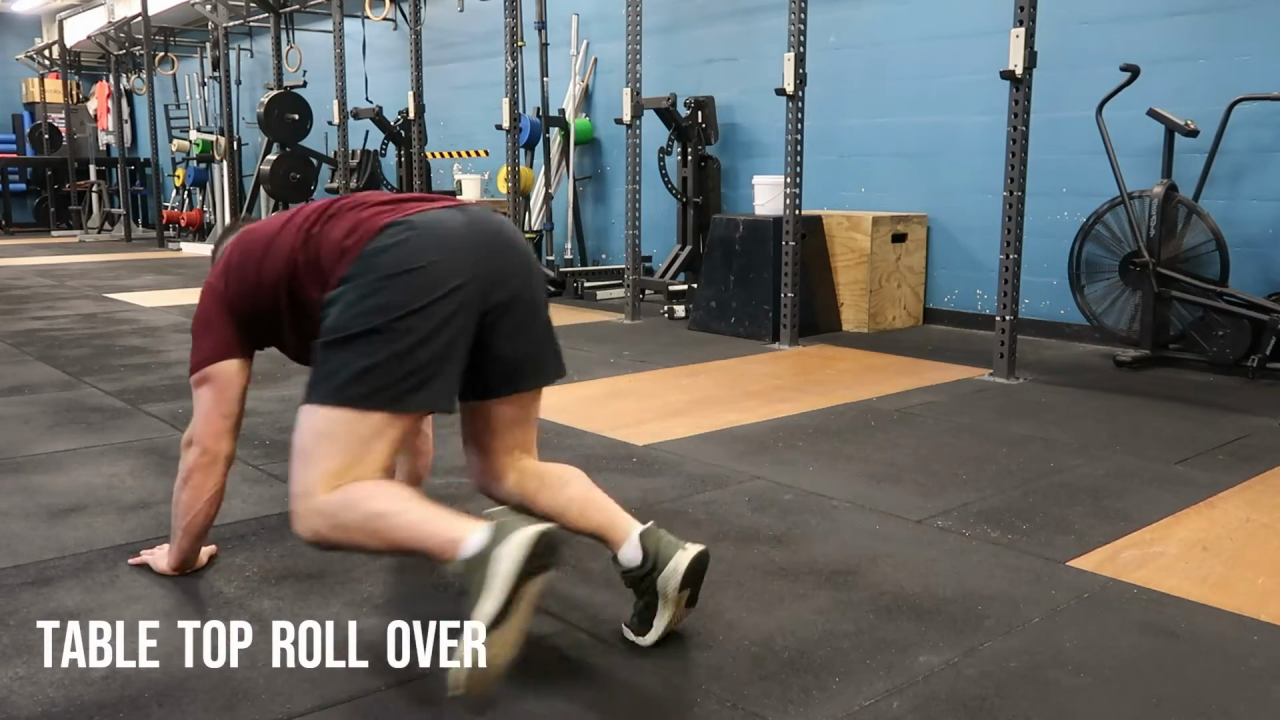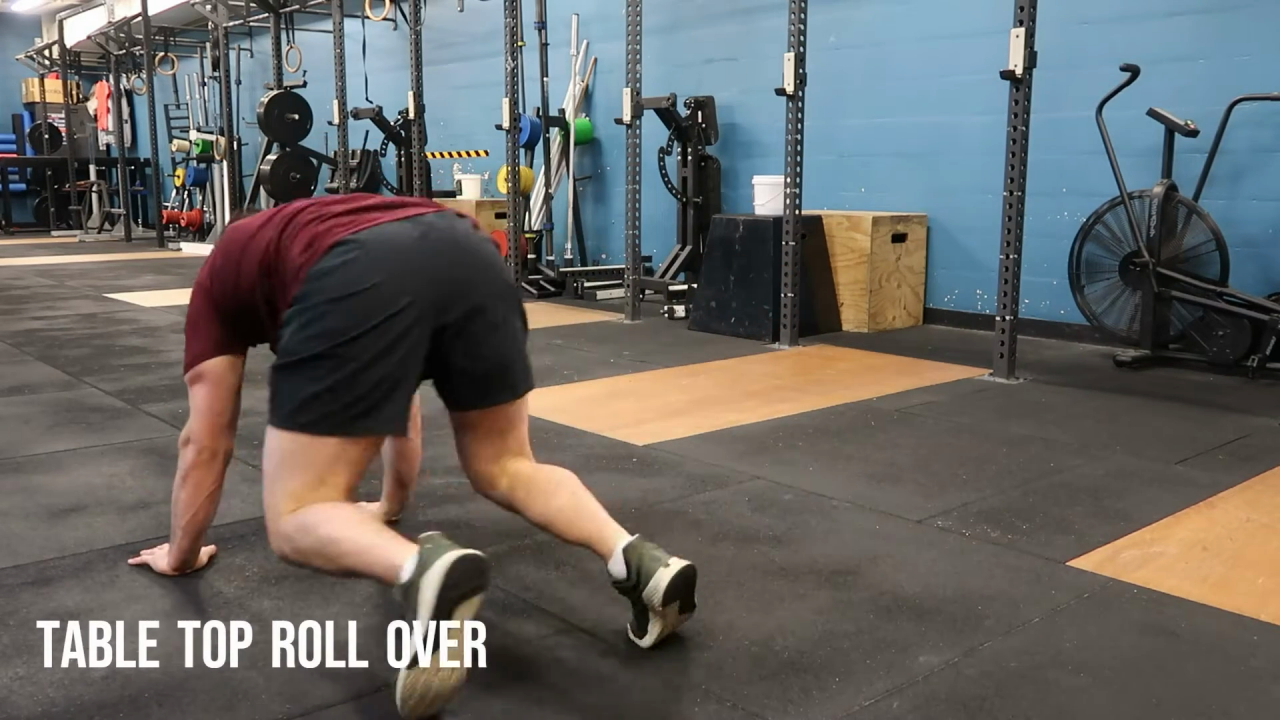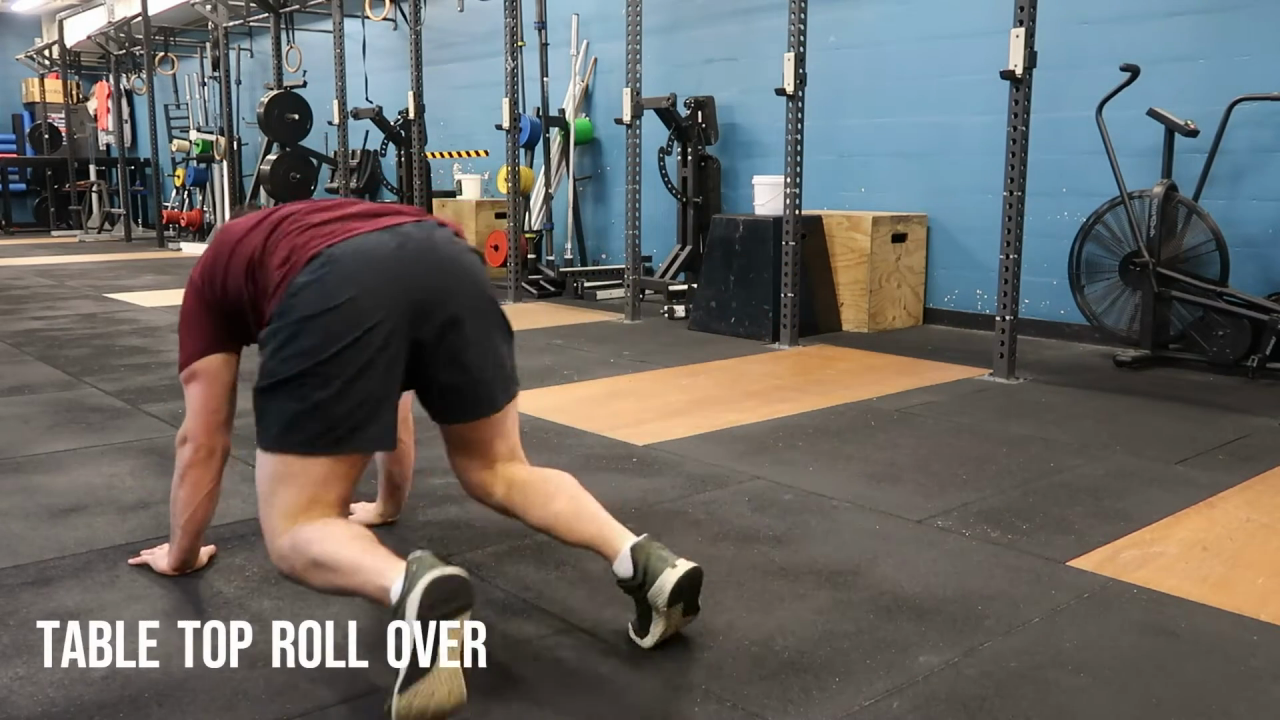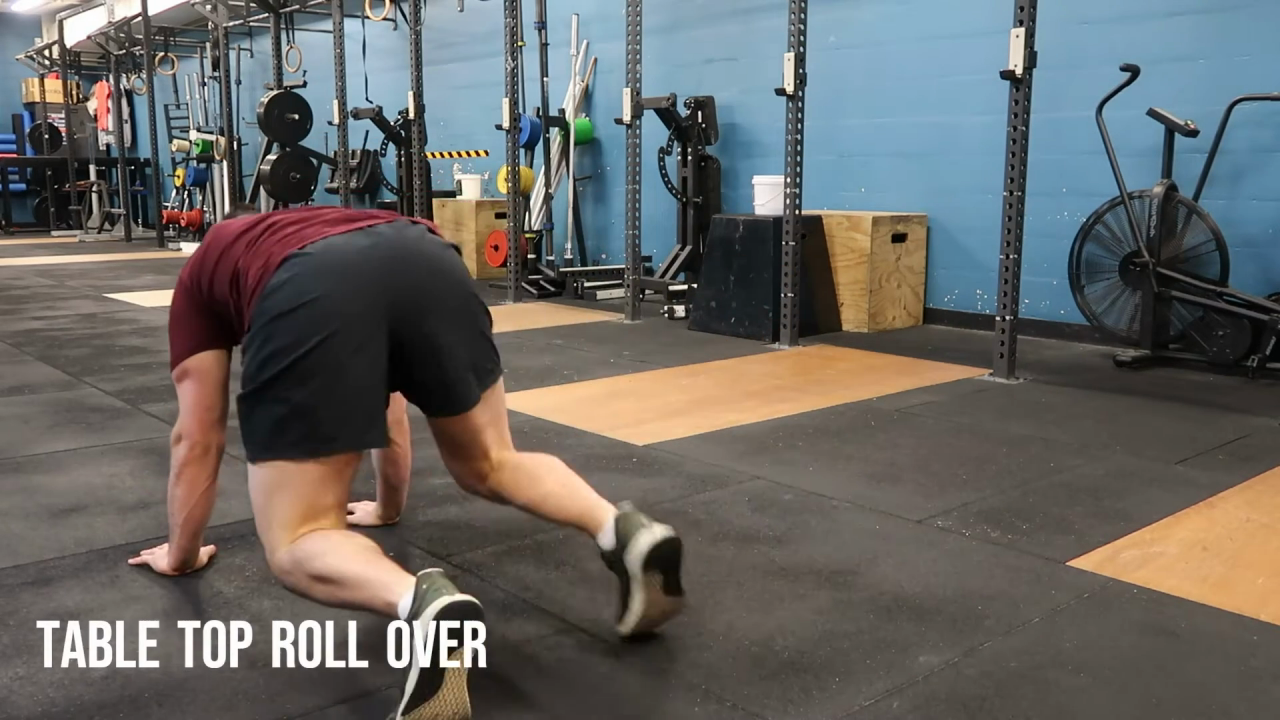
dt=0.1s
person 1, frame 1
left shoulder: (232, 277)
left elbow: (209, 444)
right elbow: (409, 398)
left wrist: (180, 554)
right wrist: (399, 502)
left hip: (406, 263)
left knee: (324, 507)
right knee: (510, 472)
left ankle: (488, 547)
right ankle: (645, 547)
person 1, frame 2
left shoulder: (219, 275)
left elbow: (205, 443)
right elbow: (396, 399)
left wrist: (180, 554)
right wrist: (393, 505)
left hip: (358, 284)
left knee: (298, 525)
right knee: (504, 470)
left ankle: (422, 570)
right ankle: (633, 559)
person 1, frame 3
left shoulder: (212, 273)
left elbow: (202, 441)
right elbow: (392, 399)
left wrist: (181, 553)
right wrist: (389, 506)
left hip: (335, 291)
left knee: (295, 535)
right knee: (500, 477)
left ankle: (413, 589)
right ankle: (640, 559)
person 1, frame 4
left shoulder: (201, 274)
left elbow: (197, 439)
right elbow: (386, 404)
left wrist: (180, 553)
right wrist: (389, 505)
left hip: (310, 298)
left knee: (296, 546)
right knee: (492, 465)
left ankle: (422, 604)
right ankle: (623, 532)
